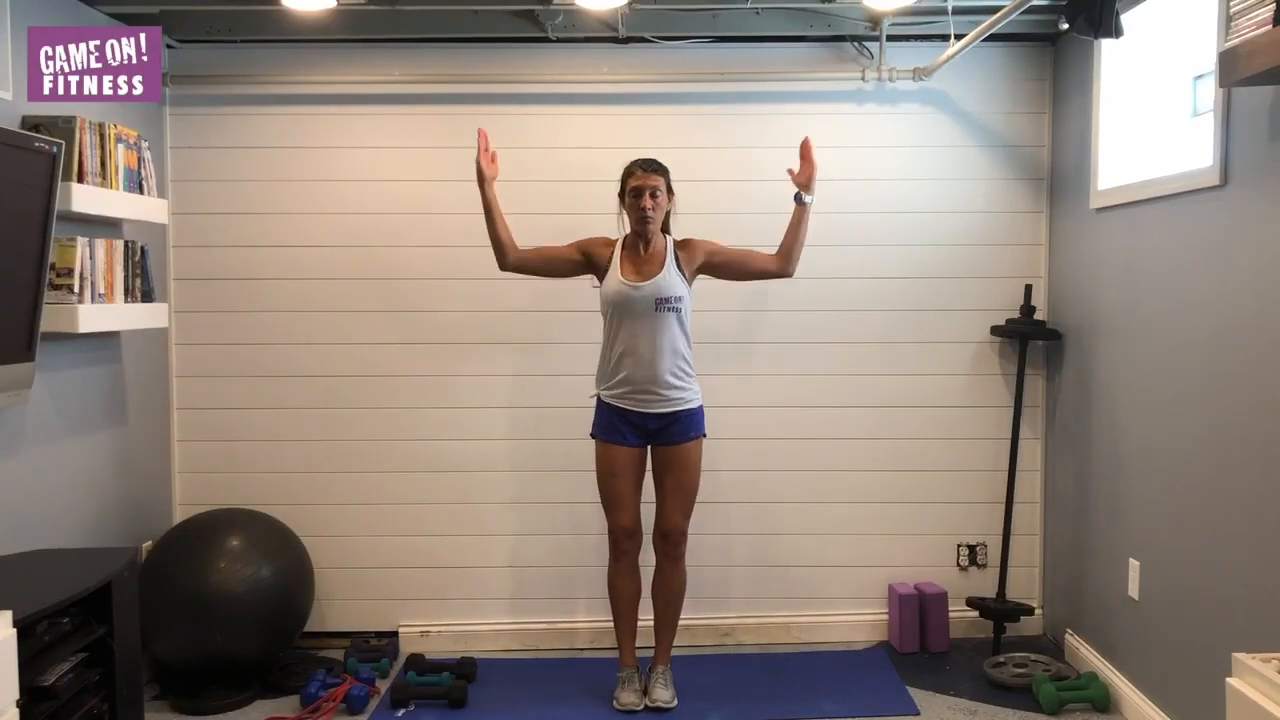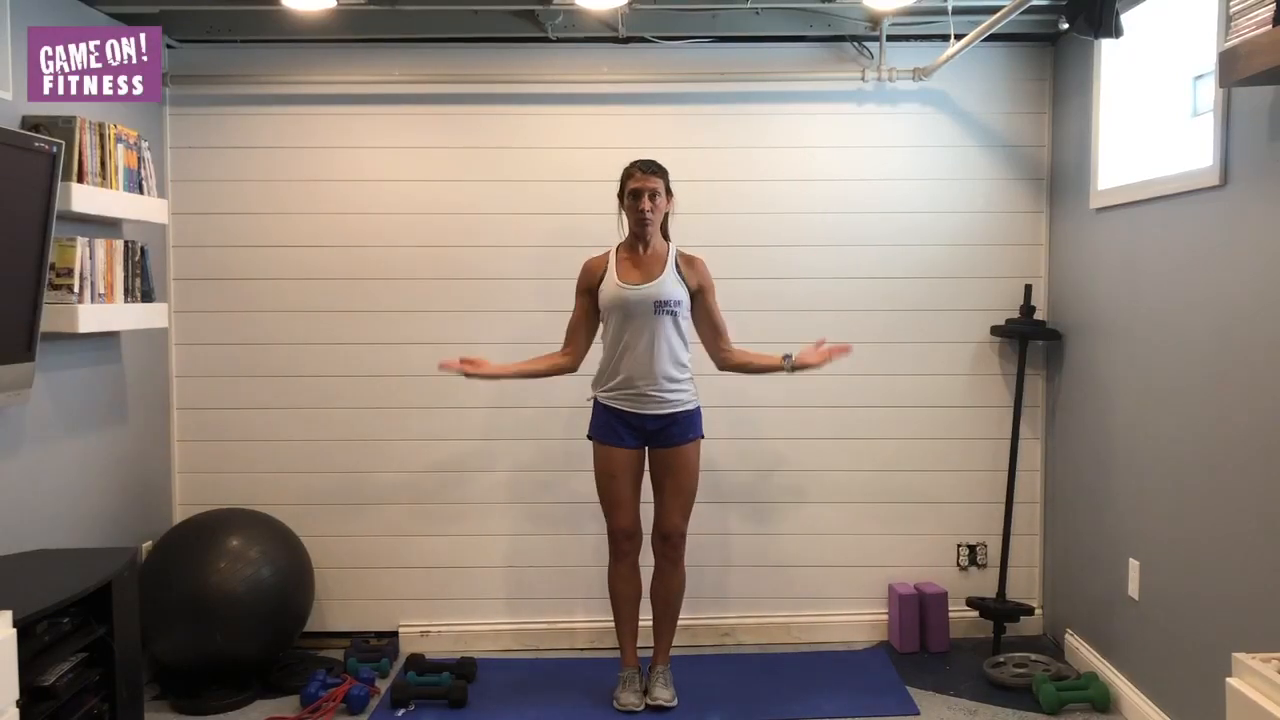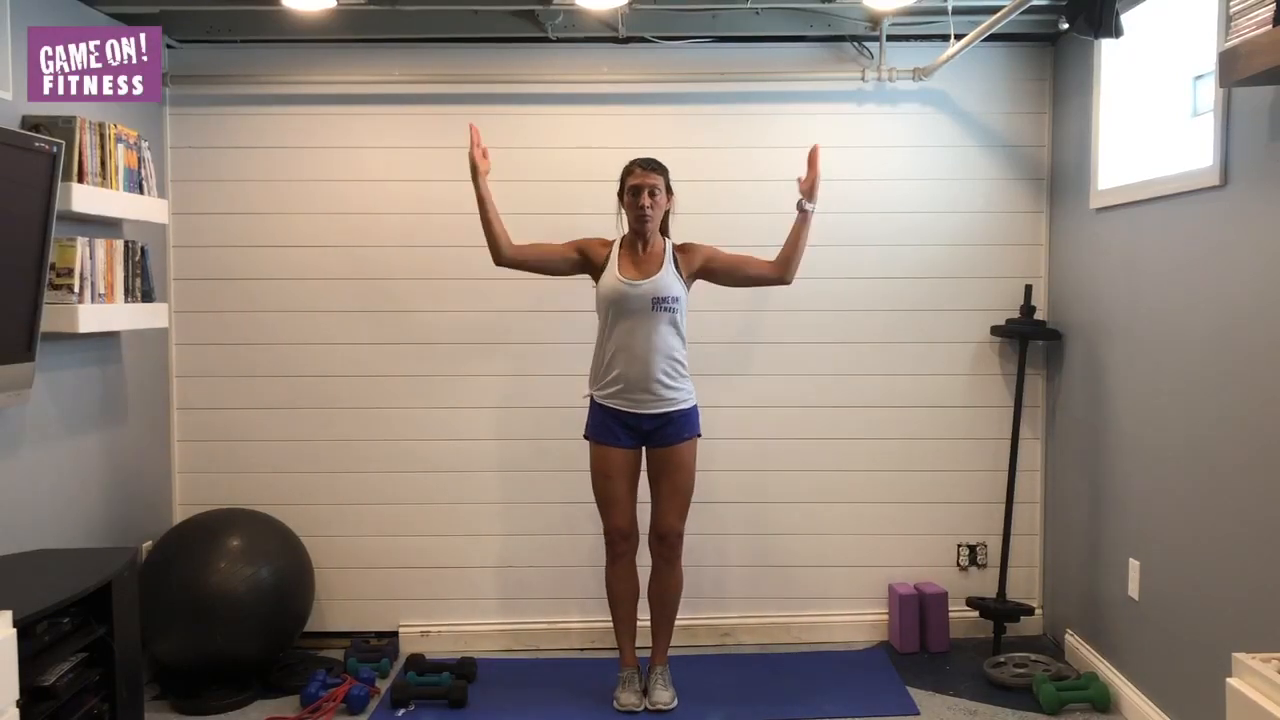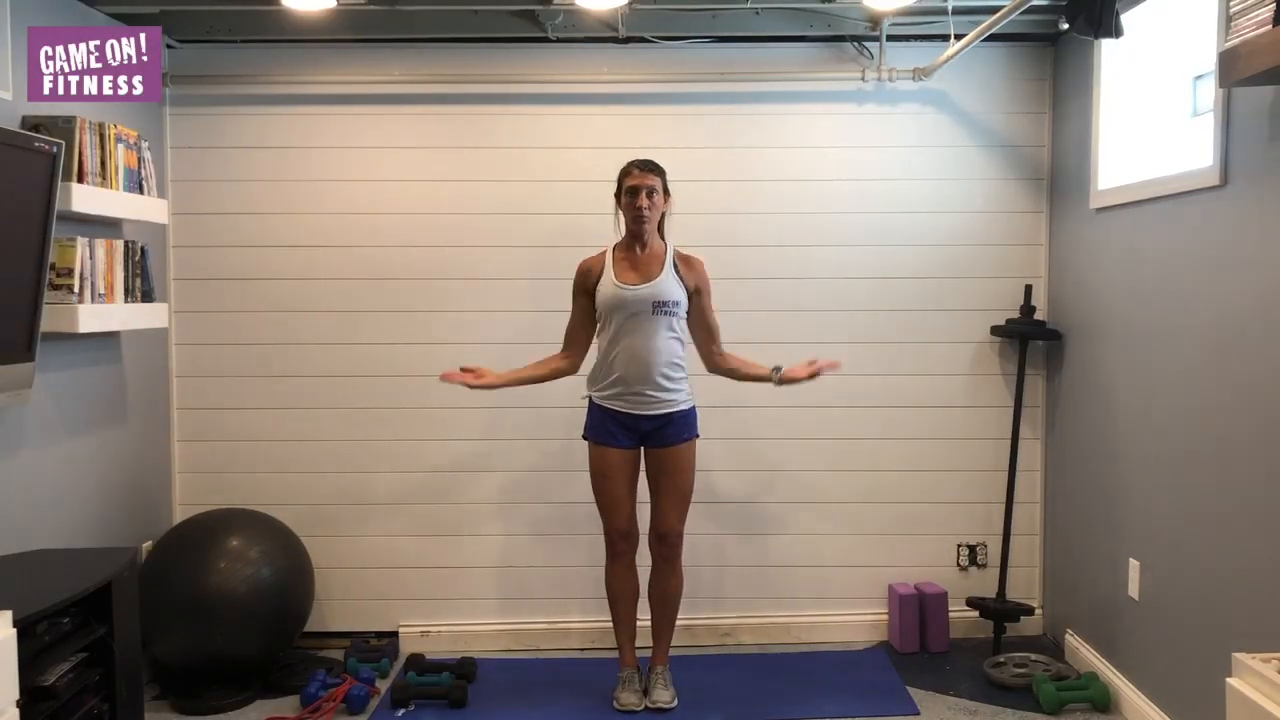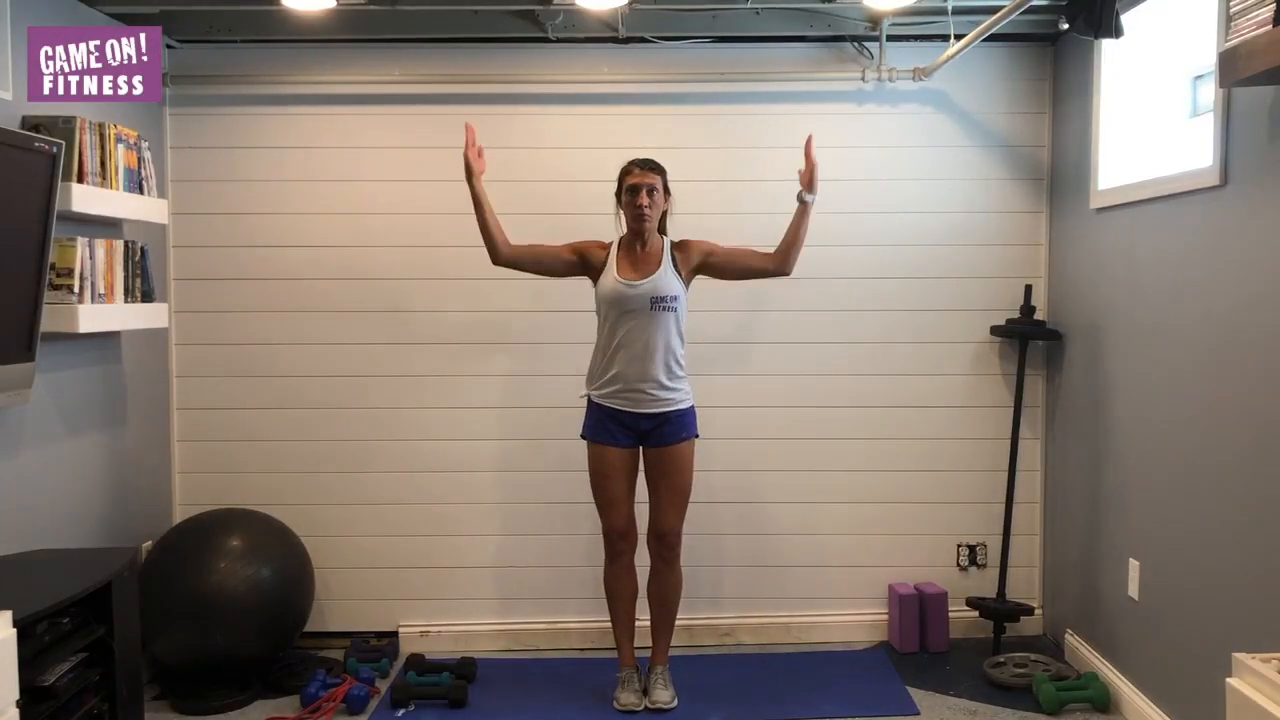
dt=0.5s
person 1, frame 1
left shoulder: (691, 254)
right shoulder: (600, 254)
left elbow: (780, 265)
right elbow: (511, 259)
left wrist: (803, 197)
right wrist: (489, 189)
left hip: (679, 413)
right hip: (618, 414)
left knee: (671, 539)
right knee: (623, 539)
left ankle: (662, 665)
right ankle: (627, 667)
person 1, frame 2
left shoulder: (690, 268)
right shoulder: (598, 269)
left elbow: (724, 354)
right elbow: (568, 357)
left wrist: (791, 359)
right wrist: (497, 369)
left hip: (677, 416)
right hip: (616, 416)
left knee: (670, 540)
right knee: (623, 540)
left ankle: (662, 665)
right ankle: (628, 667)
person 1, frame 3
left shoulder: (689, 257)
right shoulder: (596, 254)
left elbow: (780, 272)
right elbow: (507, 254)
left wrist: (805, 206)
right wrist: (482, 182)
left hip: (673, 414)
right hip: (612, 414)
left knee: (668, 541)
right knee: (619, 540)
left ankle: (661, 665)
right ankle: (627, 666)
person 1, frame 4
left shoulder: (688, 268)
right shoulder: (594, 268)
left elbow: (715, 356)
right elbow: (569, 358)
left wrist: (778, 374)
right wrist: (498, 378)
left hip: (673, 415)
right hip: (611, 416)
left knee: (668, 541)
right knee: (620, 541)
left ankle: (661, 666)
right ankle: (628, 667)
person 1, frame 5
left shoulder: (689, 255)
right shoulder: (595, 256)
left elbow: (779, 264)
right elbow: (505, 254)
left wrist: (805, 197)
right wrist: (477, 184)
left hip: (671, 413)
right hip: (610, 414)
left knee: (666, 541)
right knee: (618, 541)
left ankle: (661, 665)
right ankle: (627, 667)
